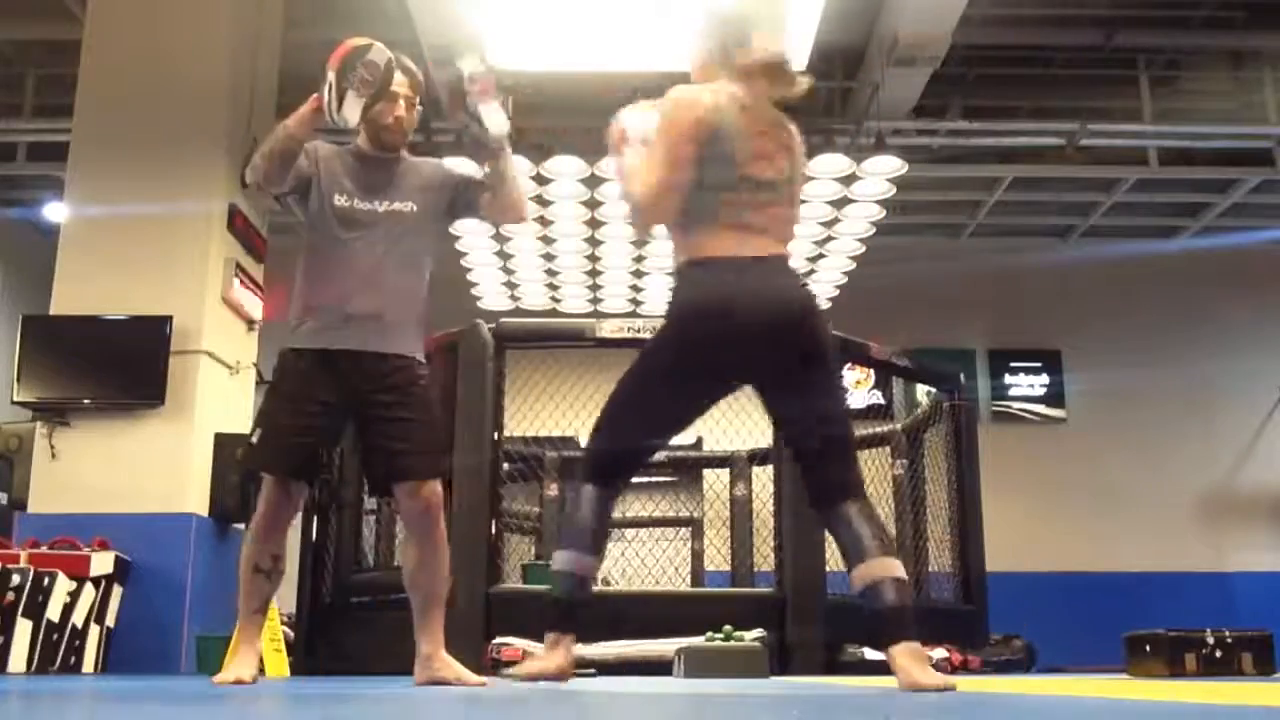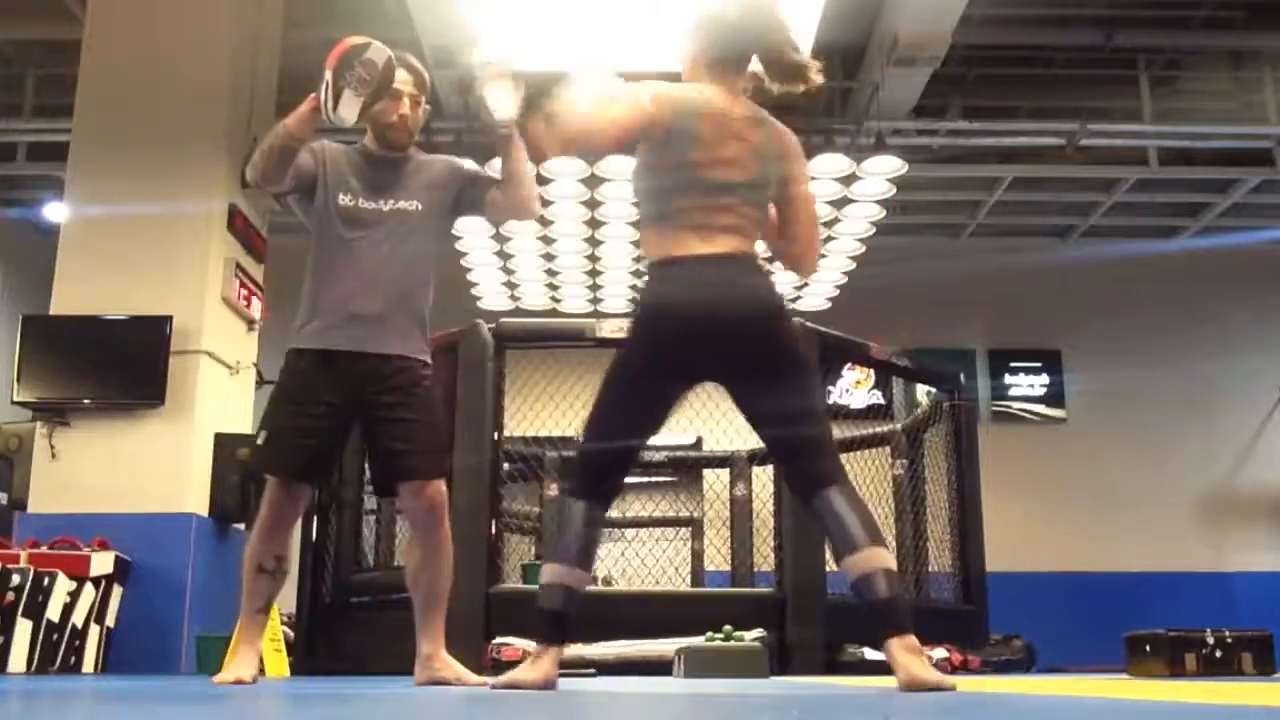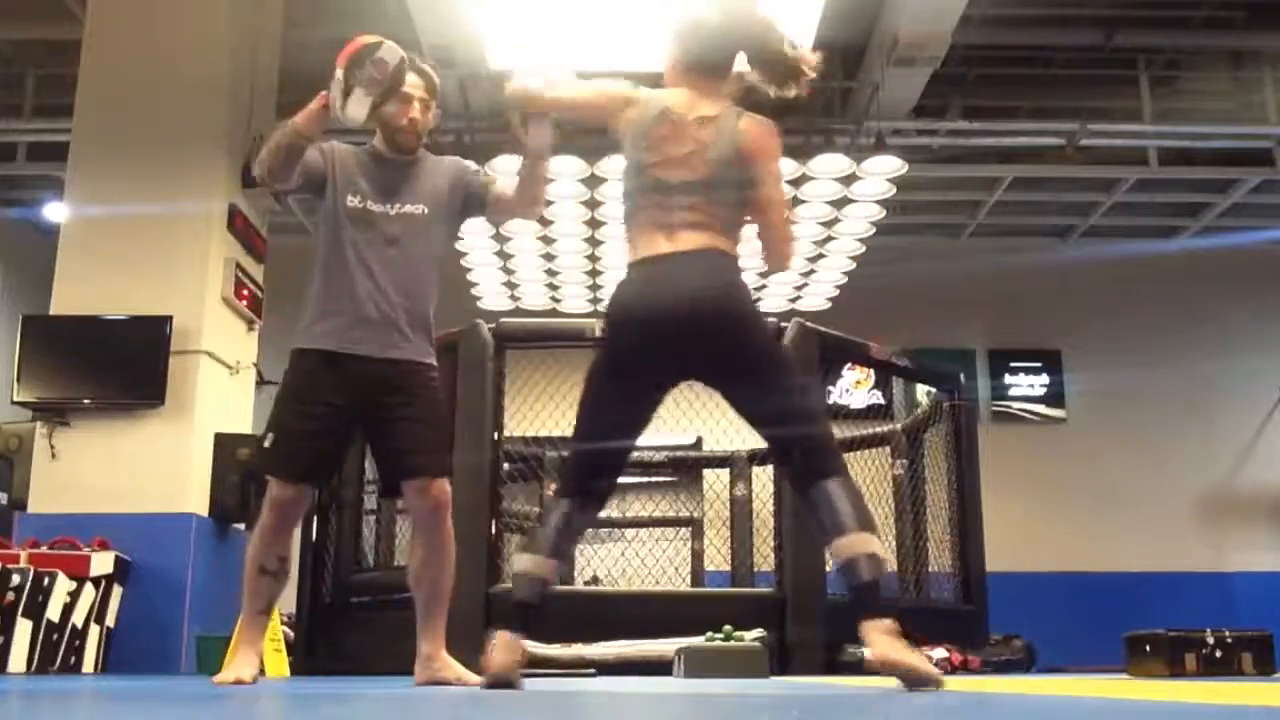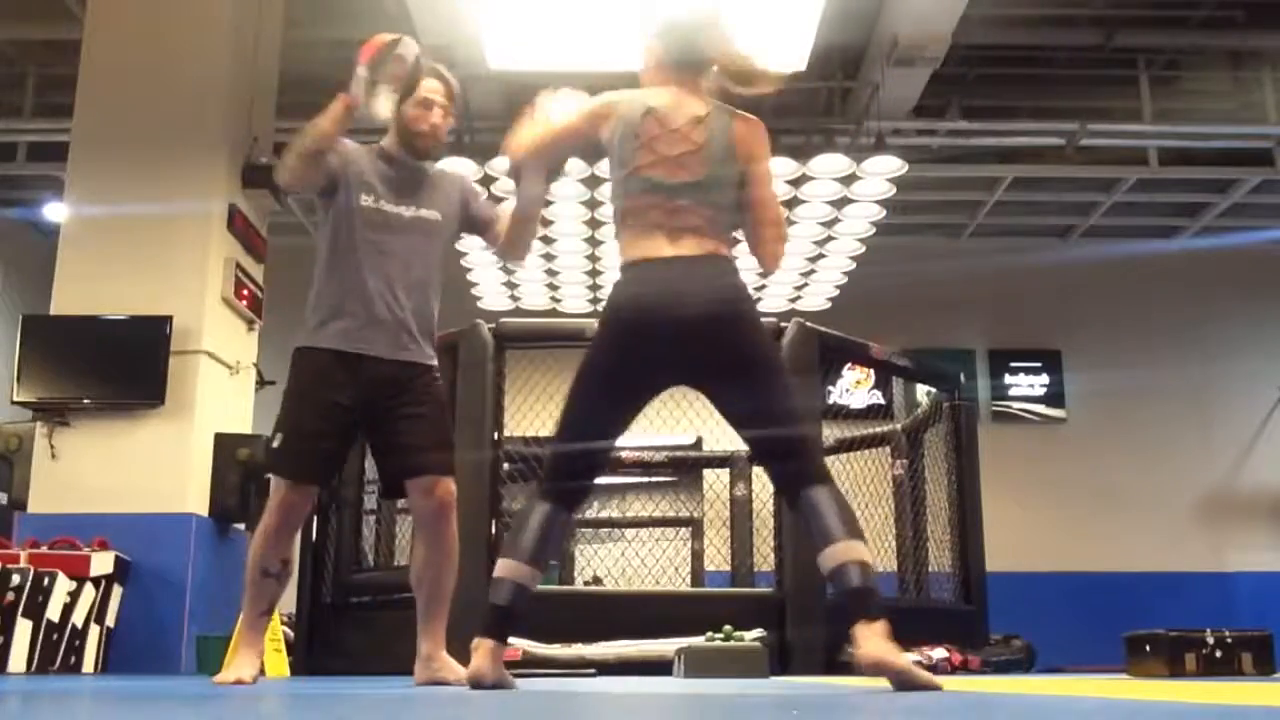
dt=0.1s
person 1, frame 1
left shoulder: (688, 103)
right shoulder: (786, 130)
left elbow: (649, 212)
left wrist: (629, 150)
left hip: (706, 311)
right hip: (788, 312)
left knee: (602, 466)
right knee: (839, 491)
left ankle: (558, 644)
right ankle: (906, 652)
person 1, frame 2
left shoulder: (664, 99)
right shoulder: (780, 137)
left elbow: (557, 137)
right elbow: (805, 256)
left wrist: (577, 100)
left hip: (671, 312)
right hip: (752, 309)
left knee: (591, 482)
right knee: (822, 480)
left ankle: (545, 653)
right ankle: (903, 647)
person 1, frame 3
left shoulder: (634, 101)
right shoulder: (754, 132)
left elbow: (525, 91)
right elbow: (779, 253)
left wrist: (566, 91)
left hip: (641, 311)
right hip: (720, 304)
left knee: (584, 483)
right knee: (819, 466)
left ankle: (508, 640)
right ankle: (879, 629)
person 1, frame 4
left shoulder: (617, 108)
right shoulder: (743, 130)
left elbow: (519, 153)
right elbow: (771, 252)
left wrist: (549, 108)
left hip: (637, 313)
right hip: (720, 308)
left knee: (559, 483)
right knee: (804, 474)
left ankle: (489, 646)
right ankle: (870, 632)
person 2, frame 1
left shoulder: (436, 180)
right shoulder: (320, 161)
left elbow: (513, 212)
right elbow: (260, 176)
left wrist: (497, 139)
right wrist: (320, 105)
left hip: (394, 361)
right hip: (314, 353)
left knee: (423, 501)
right knee: (278, 497)
left ankle: (431, 653)
right ankle: (246, 649)
person 2, frame 2
left shoulder: (445, 177)
right shoulder: (327, 160)
left elbow: (523, 207)
right elbow: (260, 174)
left wrist: (507, 127)
right wrist: (321, 101)
left hip: (400, 362)
right hip: (319, 354)
left knee: (427, 501)
right knee: (282, 497)
left ankle: (432, 653)
right ankle: (247, 648)
person 2, frame 3
left shoulder: (450, 179)
right shoulder: (335, 159)
left elbow: (525, 212)
right elbow: (268, 170)
left wrist: (535, 148)
right wrist: (331, 99)
left hip: (406, 365)
right hip: (326, 355)
left knee: (433, 499)
right knee: (285, 498)
left ankle: (432, 653)
right ankle: (247, 648)
person 2, frame 4
left shoulder: (452, 190)
right shoulder: (348, 160)
left elbow: (514, 245)
right elbow: (291, 176)
left wrist: (535, 185)
right wrist: (351, 101)
left hip: (410, 365)
right hip: (331, 354)
left knee: (437, 499)
right knee: (289, 499)
left ankle: (432, 653)
right ankle: (247, 649)
